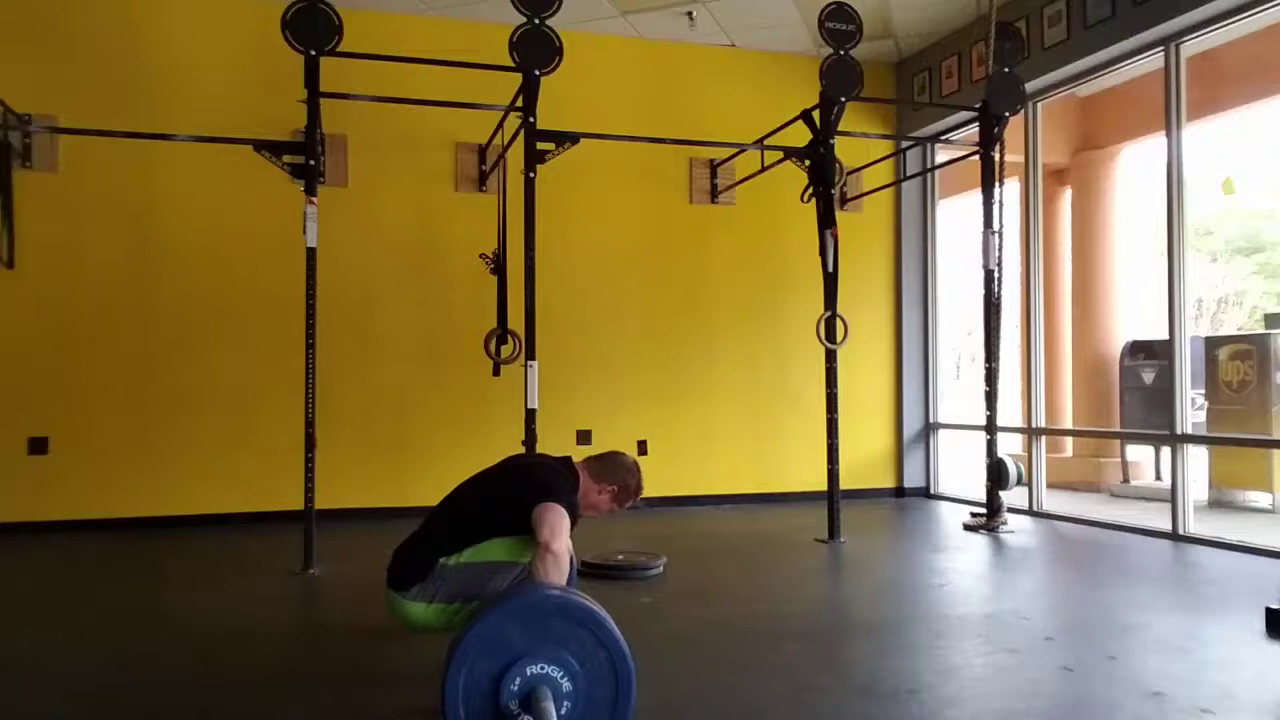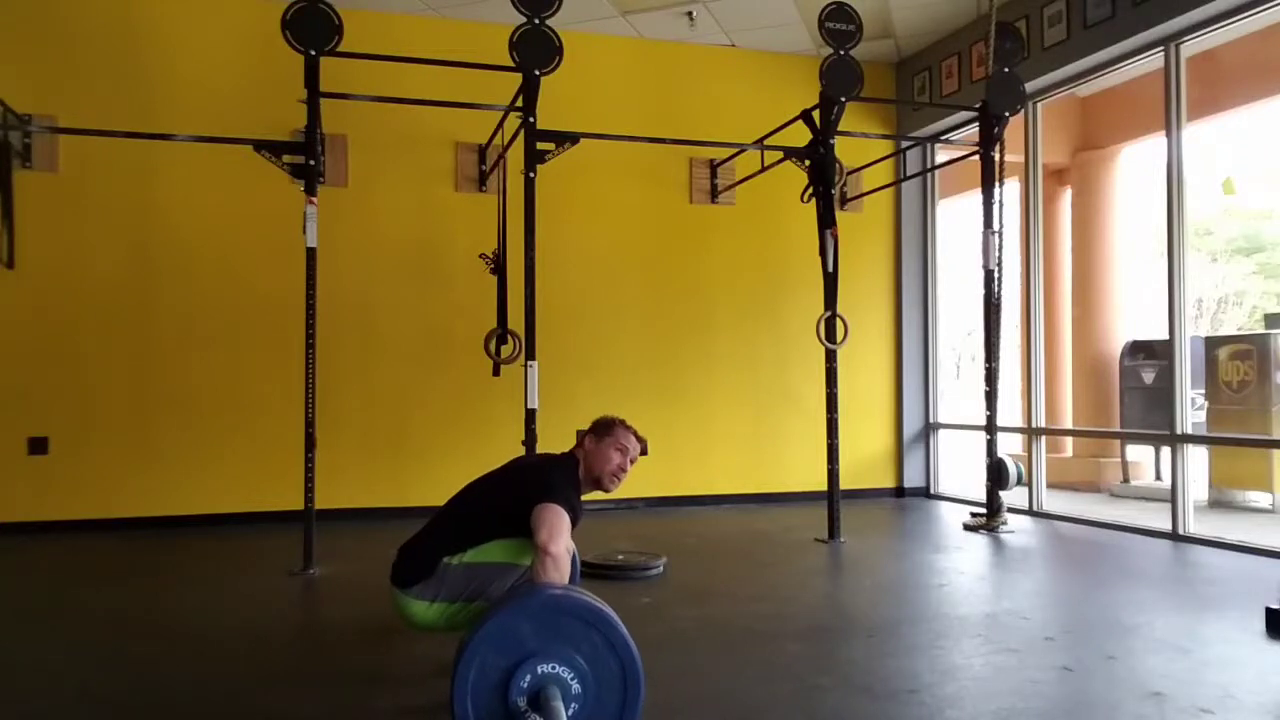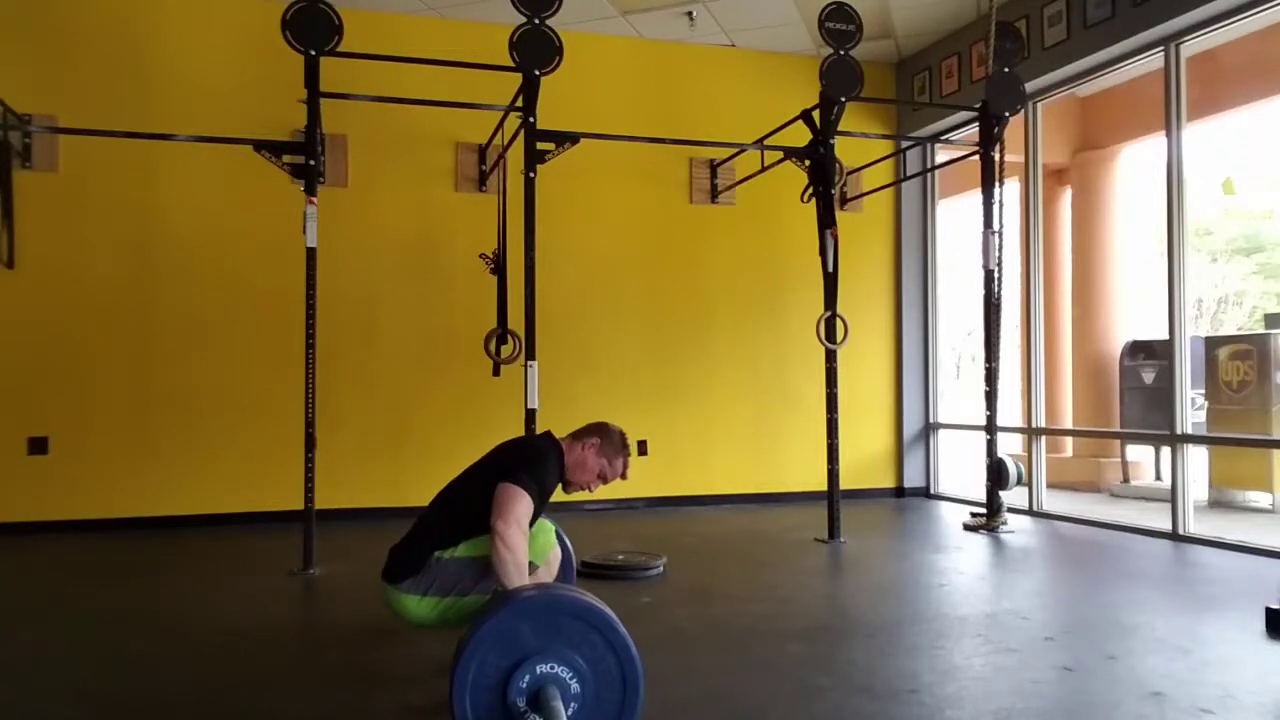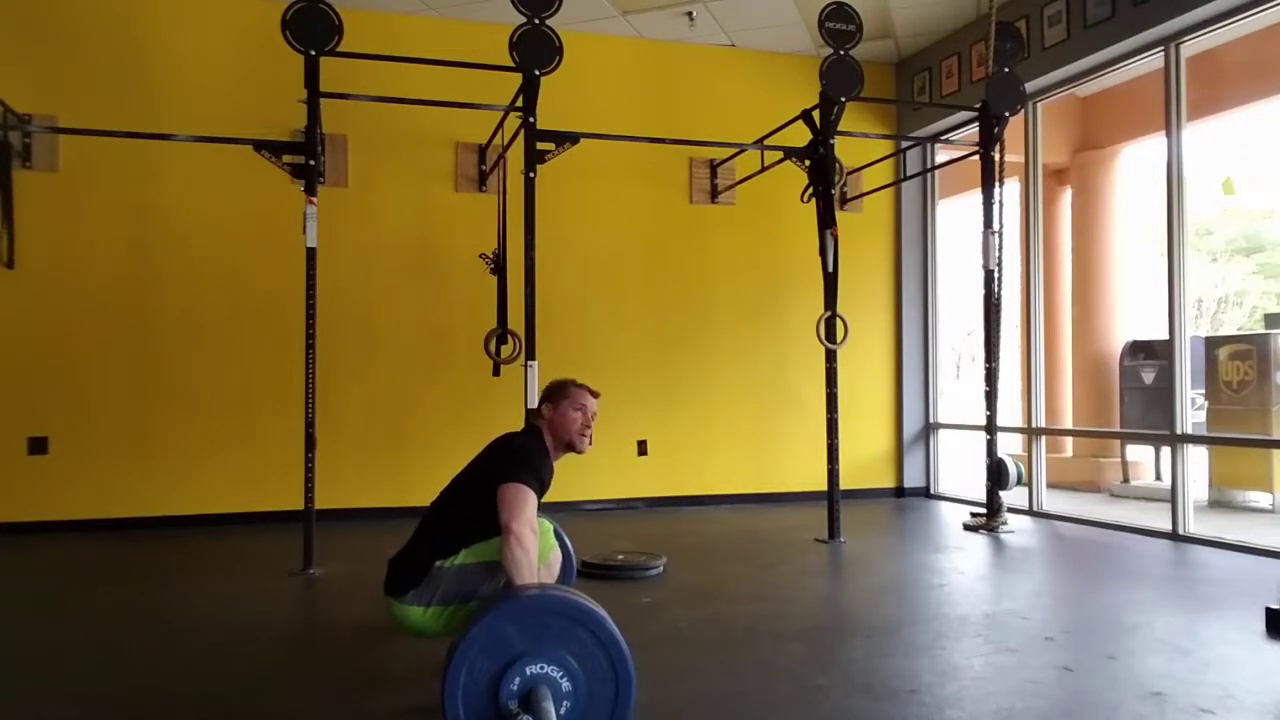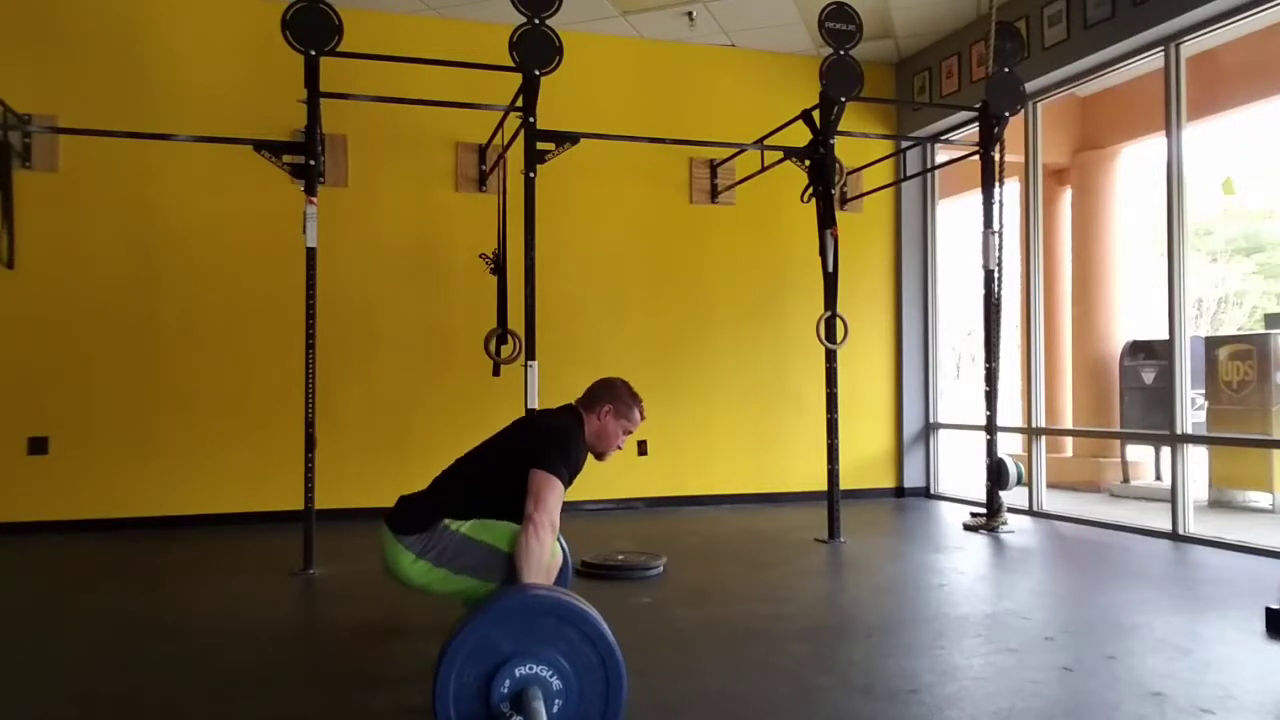
dt=1s
person 1, frame 1
left shoulder: (545, 471)
right shoulder: (559, 486)
right elbow: (553, 547)
left hip: (417, 578)
right hip: (422, 589)
right knee: (546, 557)
person 1, frame 2
left shoulder: (553, 471)
right shoulder: (561, 481)
right elbow: (551, 548)
left hip: (421, 582)
right hip: (426, 588)
right knee: (546, 556)
person 1, frame 3
left shoulder: (534, 453)
right shoulder: (541, 457)
right elbow: (506, 528)
left hip: (415, 576)
right hip: (419, 584)
right knee: (542, 547)
person 1, frame 4
left shoulder: (525, 451)
right shoulder: (528, 453)
right elbow: (517, 529)
left hip: (418, 586)
right hip: (423, 592)
right knee: (542, 542)
person 1, frame 5
left shoulder: (555, 428)
right shoulder: (565, 439)
right elbow: (540, 522)
left hip: (419, 530)
right hip: (419, 539)
right knee: (543, 558)
